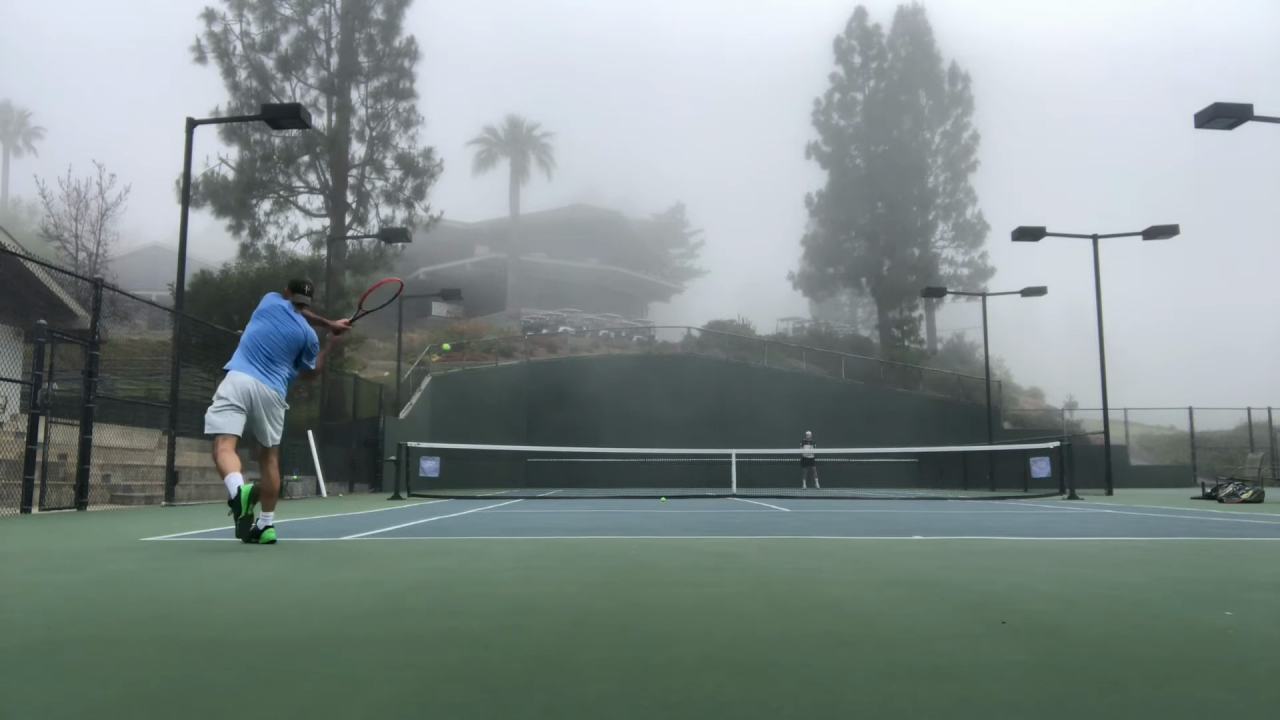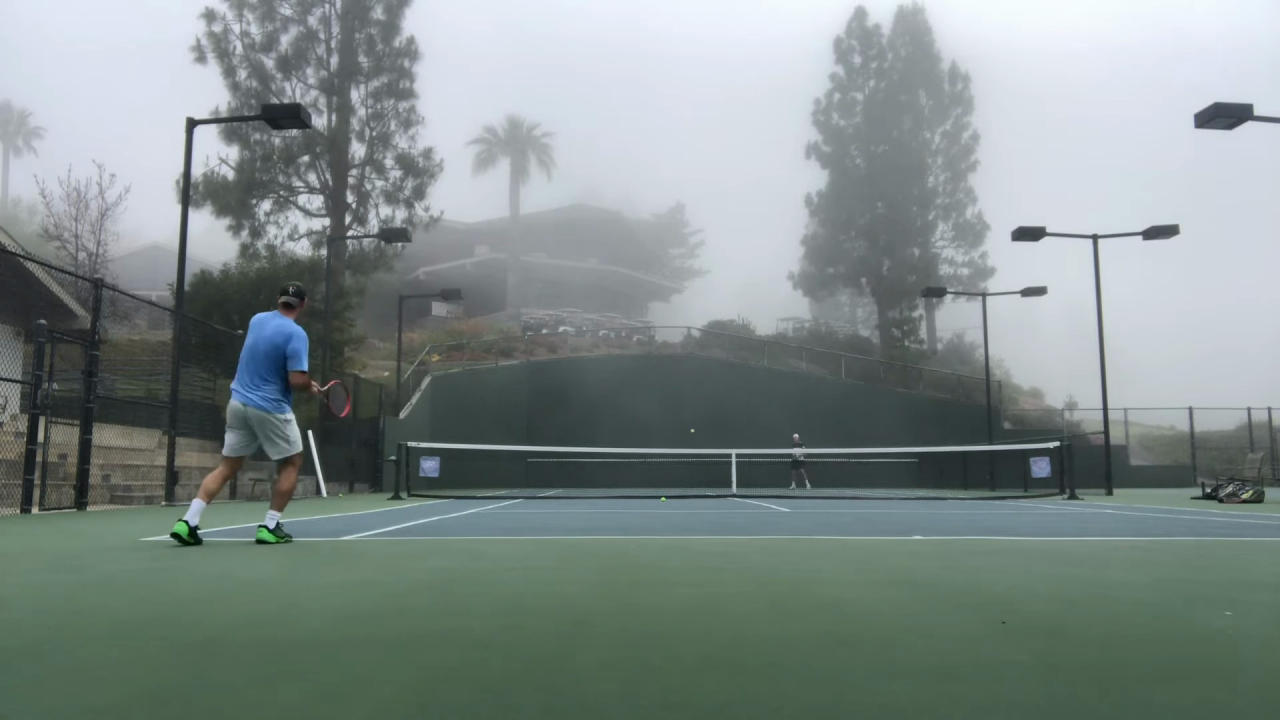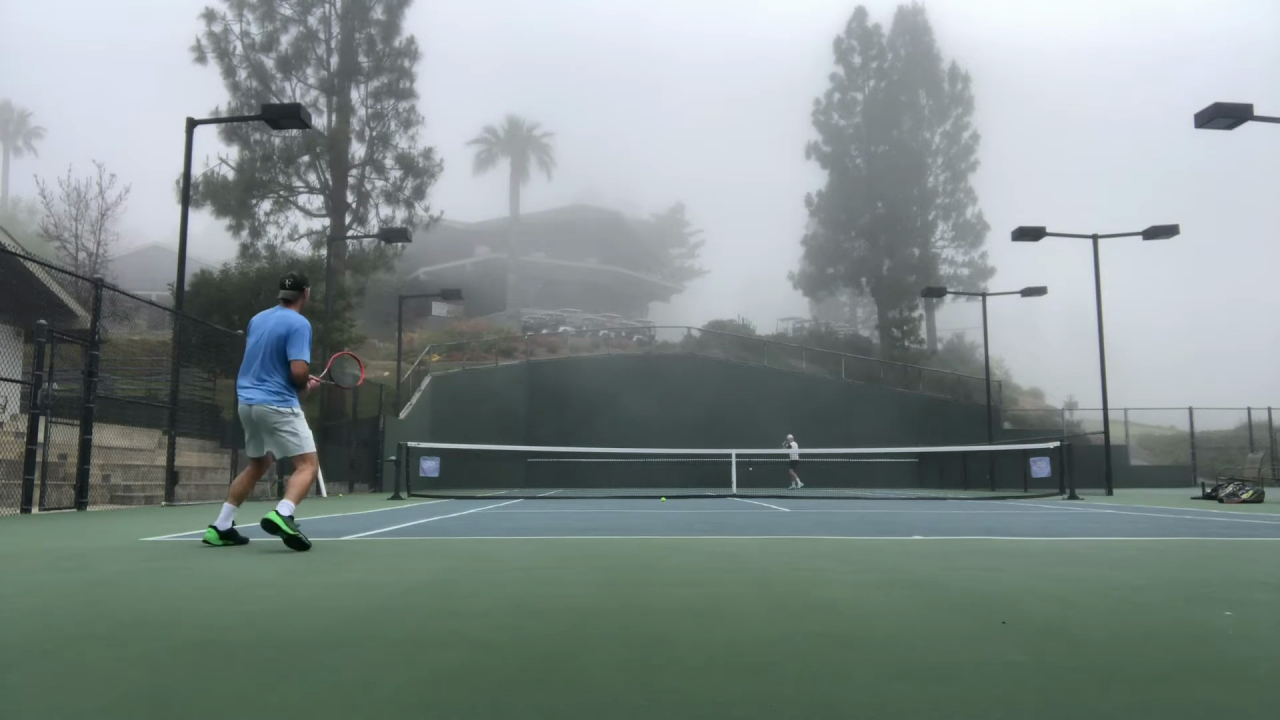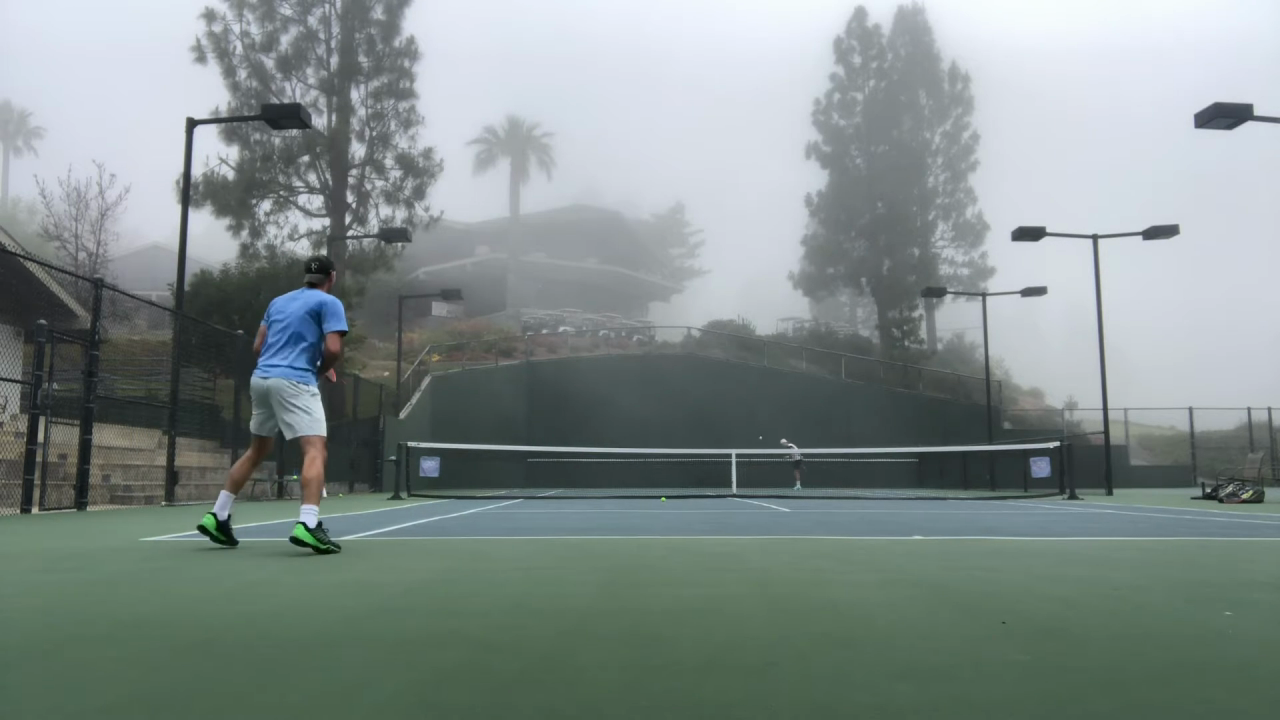
dt=0.5s
person 1, frame 1
left shoulder: (270, 300)
right shoulder: (309, 335)
right elbow: (309, 375)
left wrist: (328, 323)
right wrist: (328, 343)
left hip: (238, 380)
right hip: (271, 392)
left knee: (224, 448)
right knee: (268, 458)
left ankle: (239, 492)
right ankle: (266, 526)
person 1, frame 2
left shoulder: (257, 320)
right shoulder: (297, 334)
right elbow: (296, 381)
left wrist: (298, 366)
right wrist: (309, 385)
left hip: (239, 402)
right hip: (271, 408)
left knee: (227, 467)
right knee: (292, 463)
left ankle: (188, 523)
right ankle: (270, 526)
person 1, frame 3
left shoulder: (257, 319)
right shoulder: (299, 324)
right elbow: (299, 371)
right wrist: (304, 385)
left hip: (246, 402)
right hip: (278, 405)
left knee: (259, 465)
right knee: (307, 466)
left ankle: (220, 527)
right ankle: (279, 518)
person 1, frame 4
left shoulder: (278, 301)
right shoulder: (330, 303)
left elbow: (257, 347)
right elbow: (333, 348)
right wrist: (323, 370)
left hip: (261, 379)
right hip: (295, 382)
left knee: (257, 451)
right knee: (315, 451)
left ankle: (218, 517)
right ankle: (308, 525)
